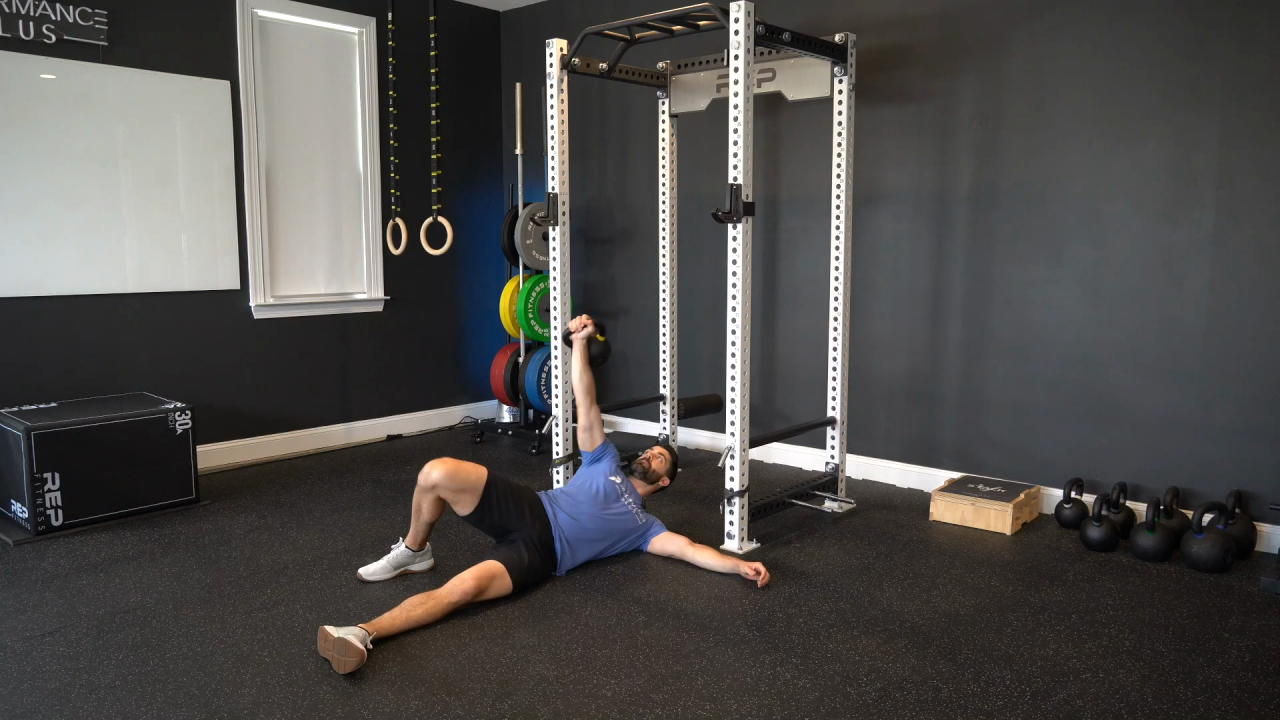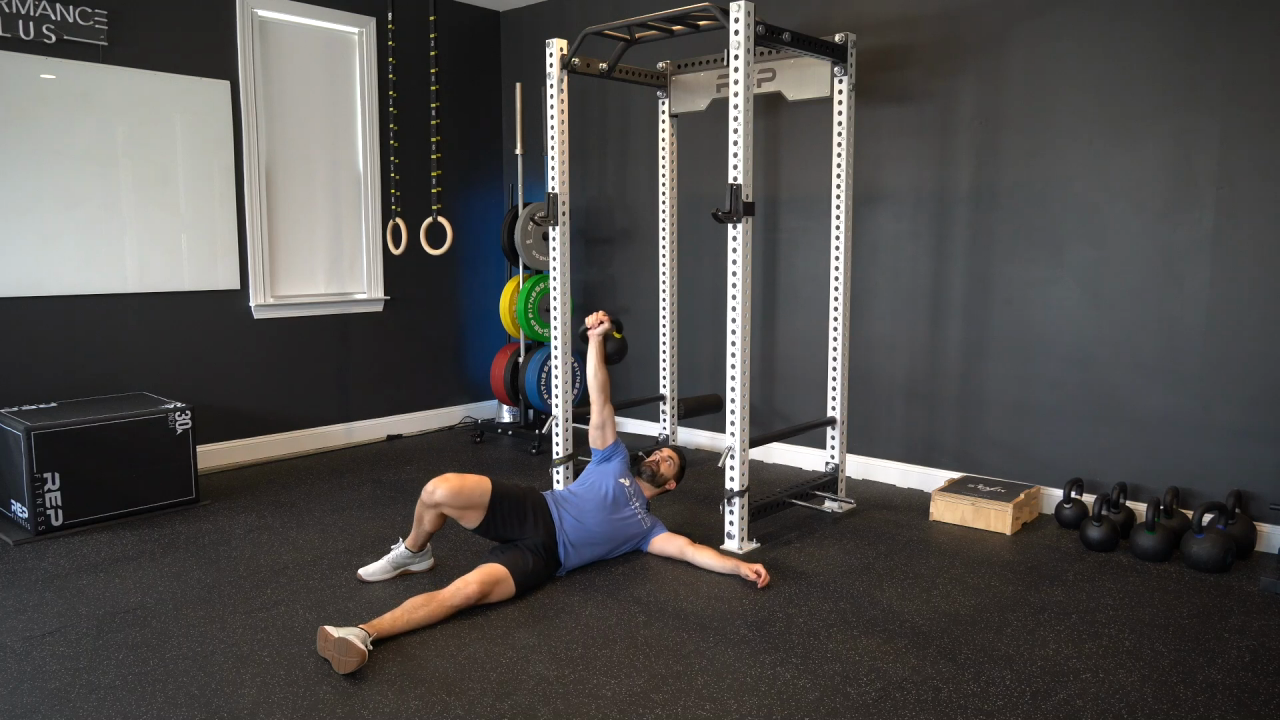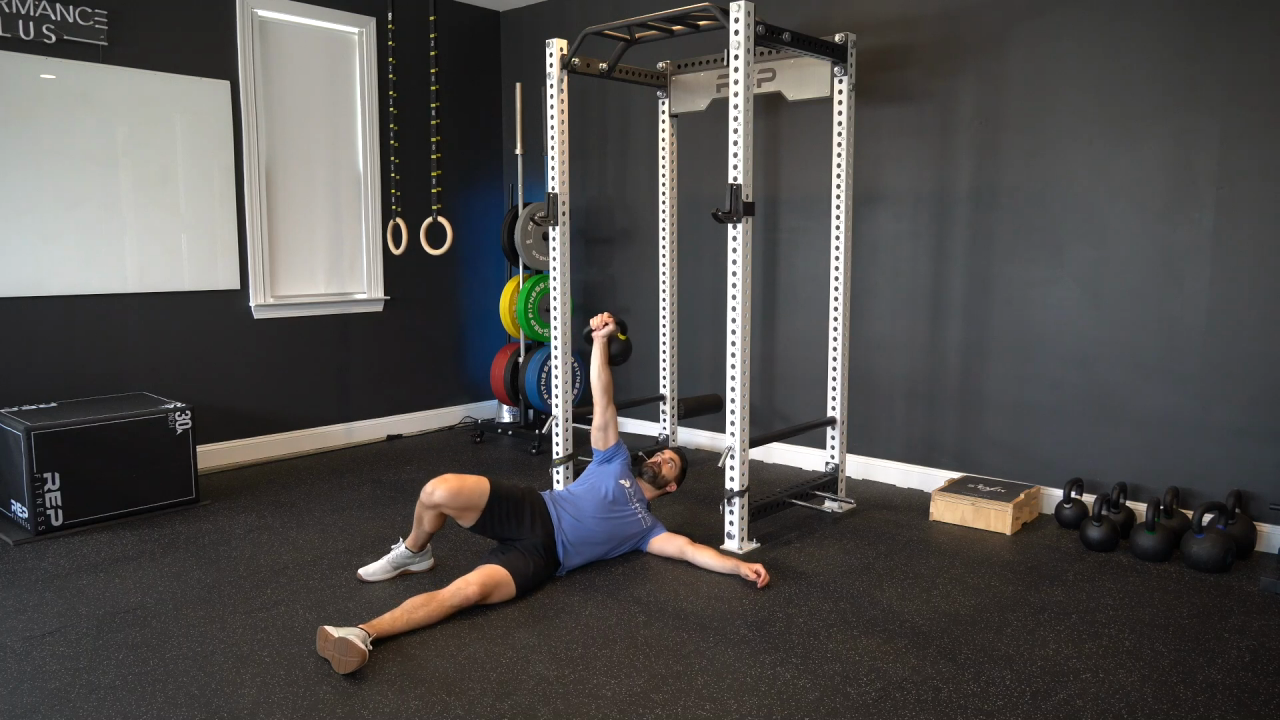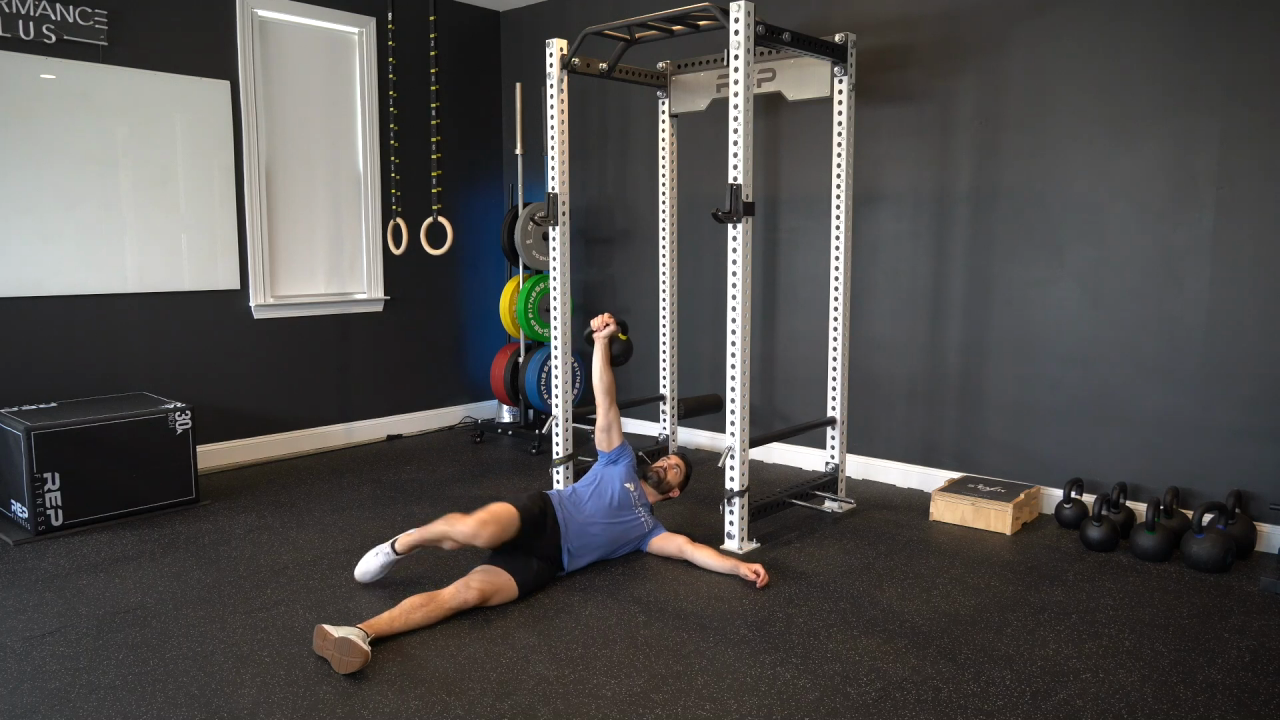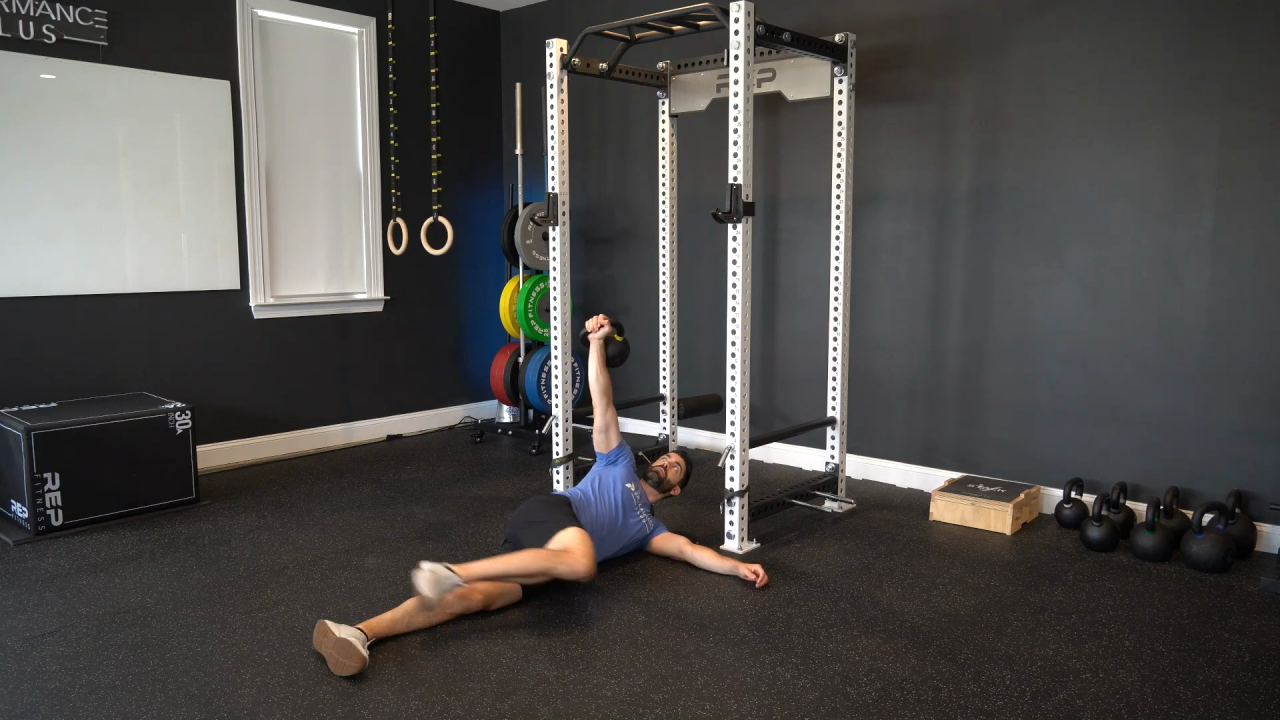
dt=0.3s
person 1, frame 1
left shoulder: (644, 525)
right shoulder: (605, 462)
left elbow: (687, 548)
right elbow: (586, 406)
left wrist: (740, 565)
right wrist: (579, 343)
left hip: (538, 552)
right hip: (527, 510)
left knee: (464, 588)
right knee: (437, 474)
left ankle: (365, 633)
right ankle: (414, 551)
person 1, frame 2
left shoulder: (646, 526)
right shoulder: (615, 461)
left elbow: (690, 549)
right elbow: (600, 404)
left wrist: (742, 566)
right wrist: (595, 338)
left hip: (542, 554)
right hip: (531, 512)
left knee: (468, 591)
right knee: (441, 491)
left ankle: (364, 633)
right ankle: (413, 553)
person 1, frame 3
left shoulder: (646, 526)
right shoulder: (617, 462)
left elbow: (689, 549)
right elbow: (603, 405)
left wrist: (741, 565)
right wrist: (600, 340)
left hip: (540, 556)
right hip: (530, 511)
left knee: (468, 591)
right knee: (440, 492)
left ankle: (365, 633)
right ankle: (414, 552)
person 1, frame 4
left shoulder: (648, 527)
right shoulder: (620, 462)
left elbow: (689, 549)
right elbow: (606, 405)
left wrist: (740, 565)
right wrist: (602, 341)
left hip: (546, 558)
right hip: (543, 511)
left knee: (469, 592)
right knee: (479, 530)
left ankle: (362, 632)
right ankle: (400, 546)
person 1, frame 5
left shoulder: (649, 527)
right shoulder: (620, 462)
left elbow: (690, 550)
right elbow: (603, 405)
left wrist: (740, 566)
right wrist: (596, 343)
left hip: (551, 550)
right hip: (551, 513)
left knee: (474, 598)
right knee: (580, 562)
